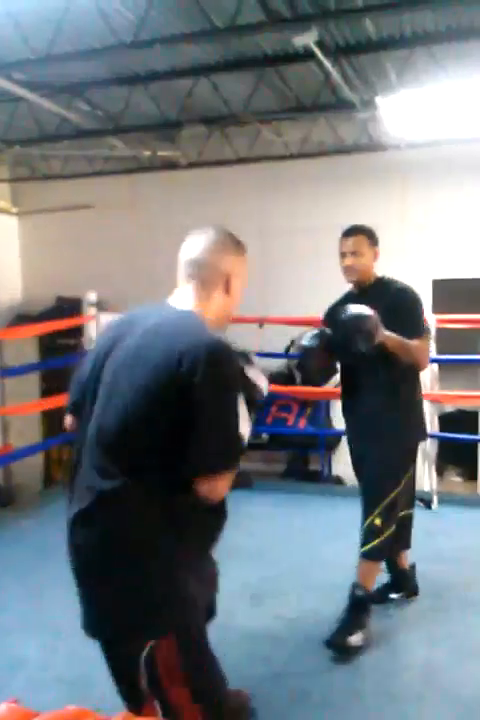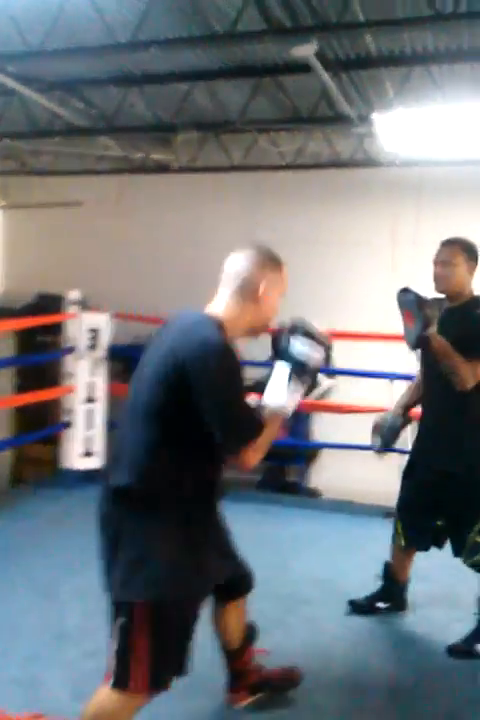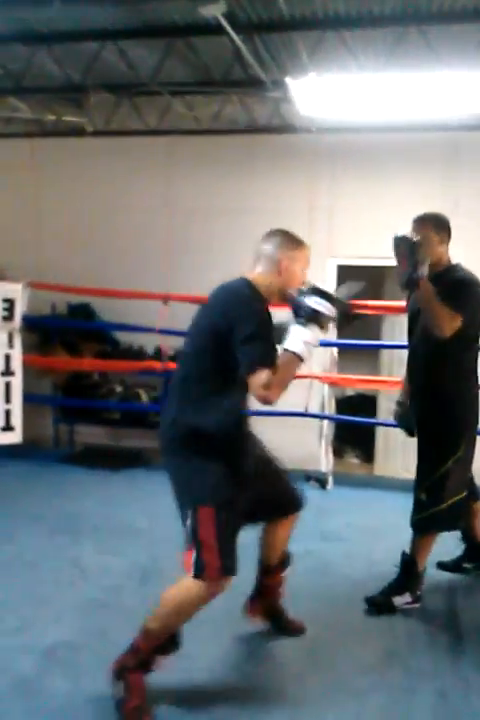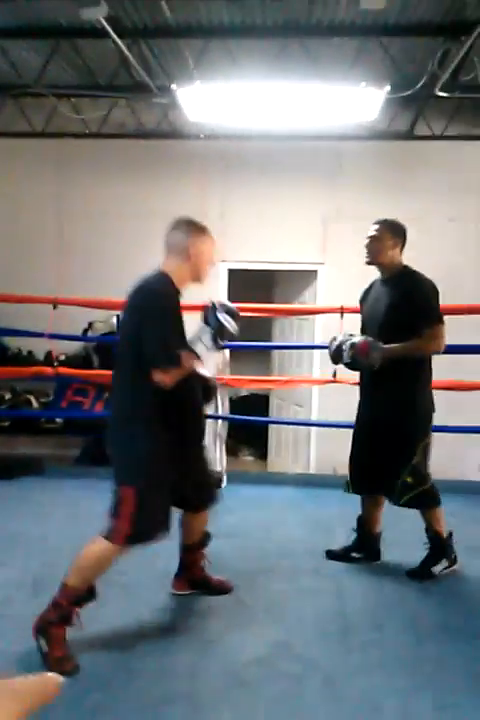
dt=0.7s
person 1, frame 1
left shoulder: (127, 325)
right shoulder: (210, 353)
left elbow: (76, 417)
right elbow: (211, 484)
right wrist: (236, 421)
left hip: (97, 528)
right hip: (140, 545)
left knee: (191, 614)
person 1, frame 2
left shoulder: (188, 328)
right shoulder: (210, 350)
right elbow: (247, 453)
left wrist: (266, 399)
right wrist: (284, 394)
left hip: (181, 505)
right hip: (150, 518)
left knee: (232, 584)
right knee: (138, 676)
left ankle: (244, 679)
person 1, frame 3
left shoulder: (245, 299)
right shoulder: (241, 304)
right elbow: (266, 387)
right wrist: (306, 334)
left hip: (227, 435)
right hip: (200, 448)
left knee: (283, 505)
right knee: (212, 573)
left ankle: (265, 601)
right ankle: (131, 665)
person 1, frame 4
left shoulder: (162, 292)
right shoulder: (157, 296)
right elbow: (163, 372)
left wrist: (196, 378)
left hip: (171, 424)
right hip: (143, 430)
left knee: (200, 496)
right knee: (125, 534)
left ankle: (189, 572)
right ankle: (52, 622)
person 2, frame 1
left shoulder: (400, 296)
right shoulder: (337, 309)
left elbow: (421, 356)
left wrist: (383, 335)
left hip: (396, 426)
right hip: (360, 425)
left knee: (379, 514)
right knee: (388, 508)
left ankle: (357, 614)
right ankle: (403, 578)
person 2, frame 2
right shoulder: (436, 315)
left wrist: (433, 336)
right wrist: (399, 410)
right hip: (433, 441)
right knee: (411, 515)
right ankle: (393, 591)
person 2, frame 3
right shoulder: (425, 284)
left elbow: (443, 328)
left wrist: (420, 278)
right wrist: (407, 395)
right hip: (430, 402)
left knee: (434, 488)
left ankle: (409, 582)
person 2, frame 4
left shoulder: (418, 287)
right shoulder: (372, 290)
left elbow: (435, 341)
left wrist: (385, 352)
right wrist: (352, 349)
left hip: (407, 399)
right hip: (375, 395)
left knee: (407, 474)
right knee: (368, 470)
left ankle: (442, 547)
right ankle: (367, 541)
